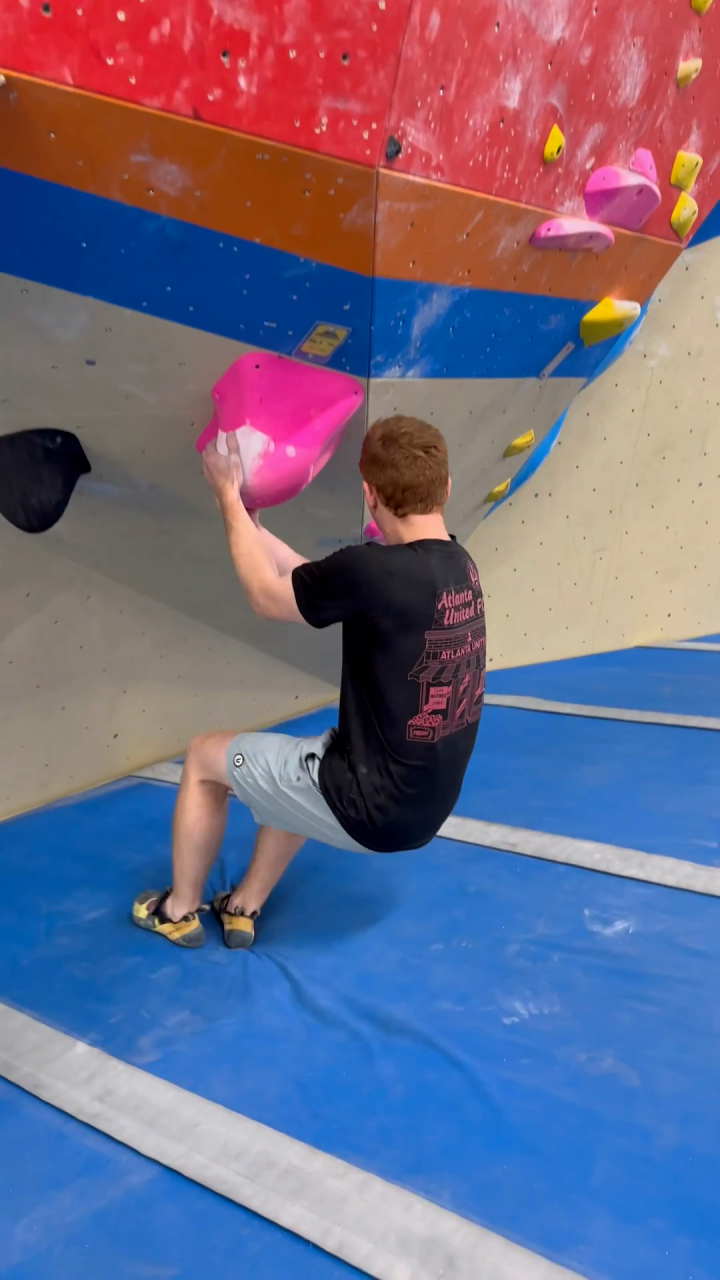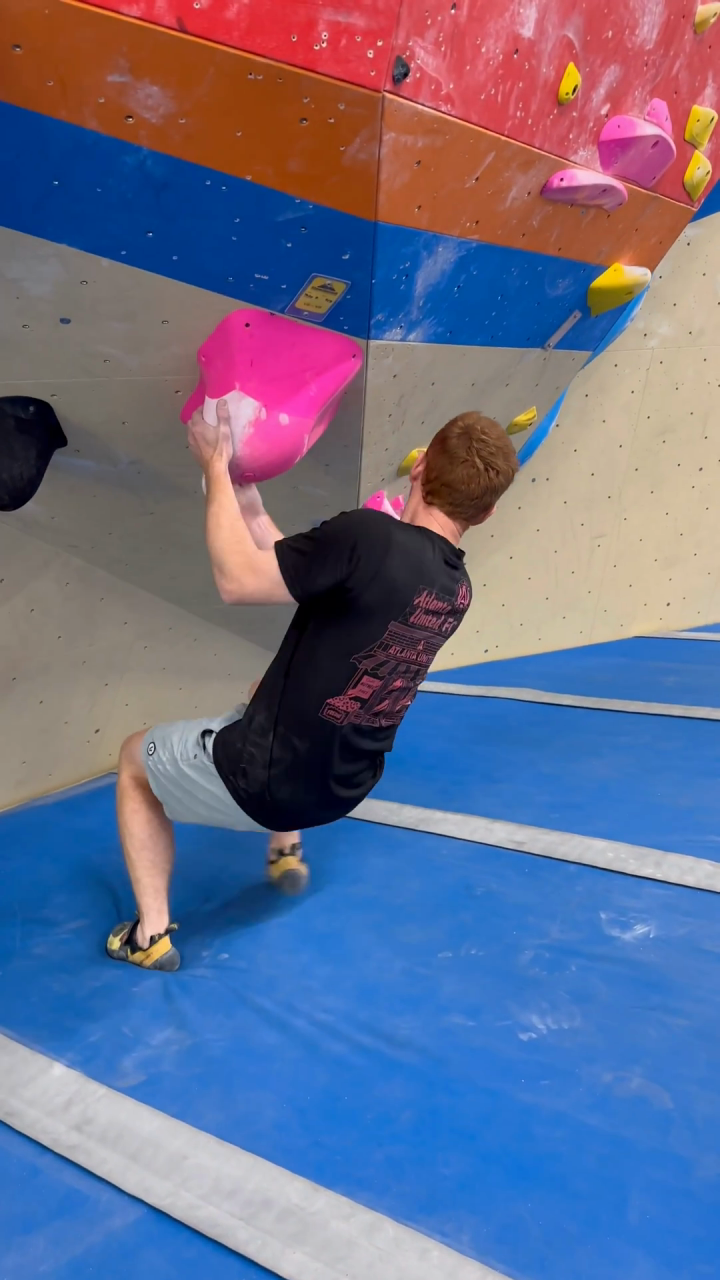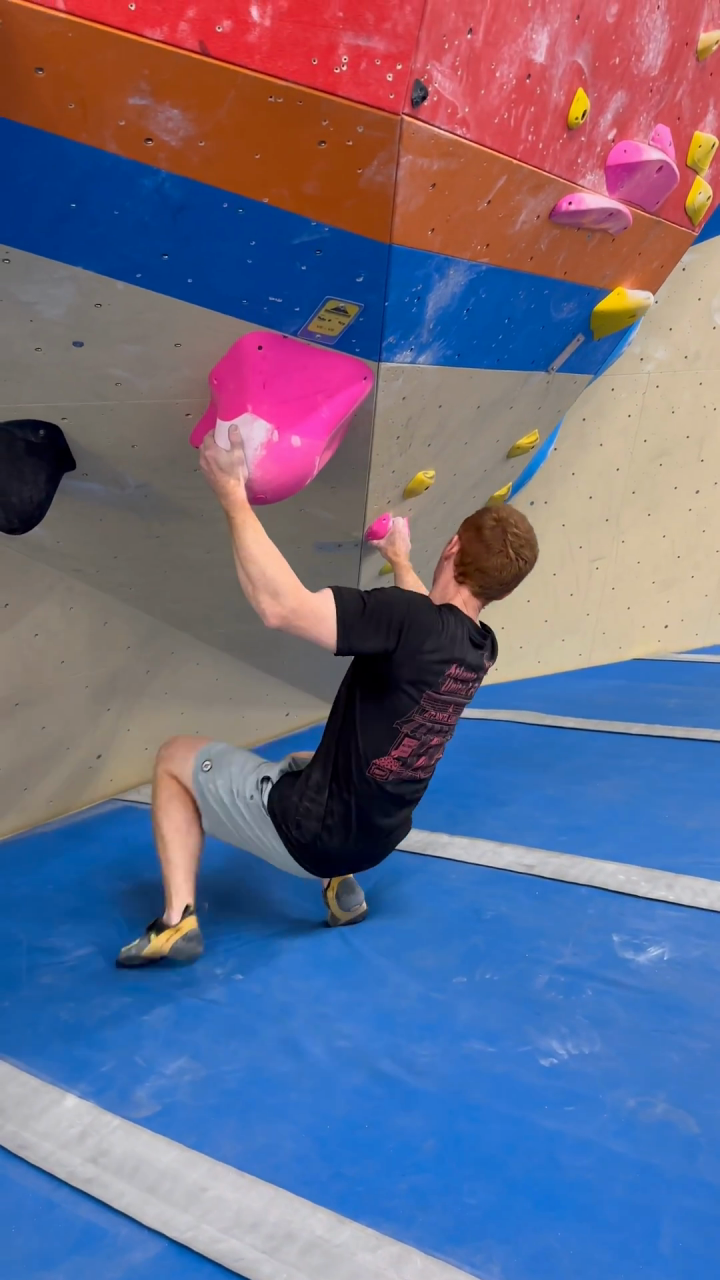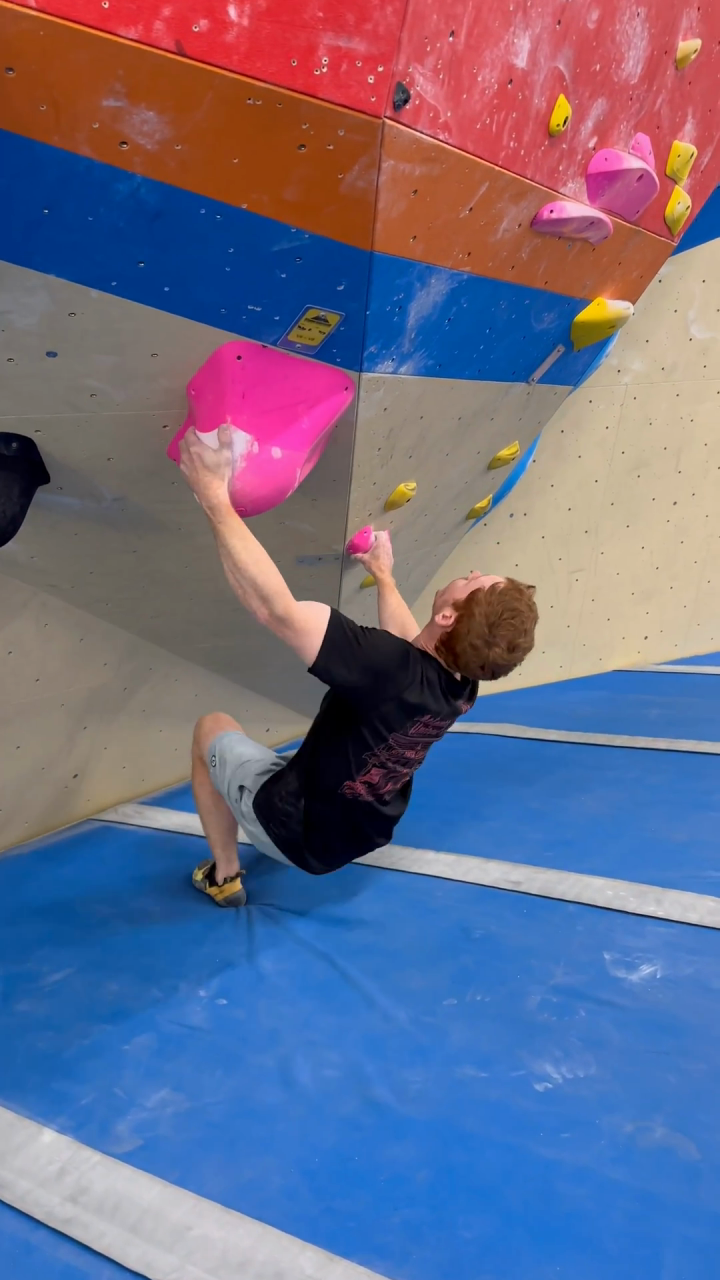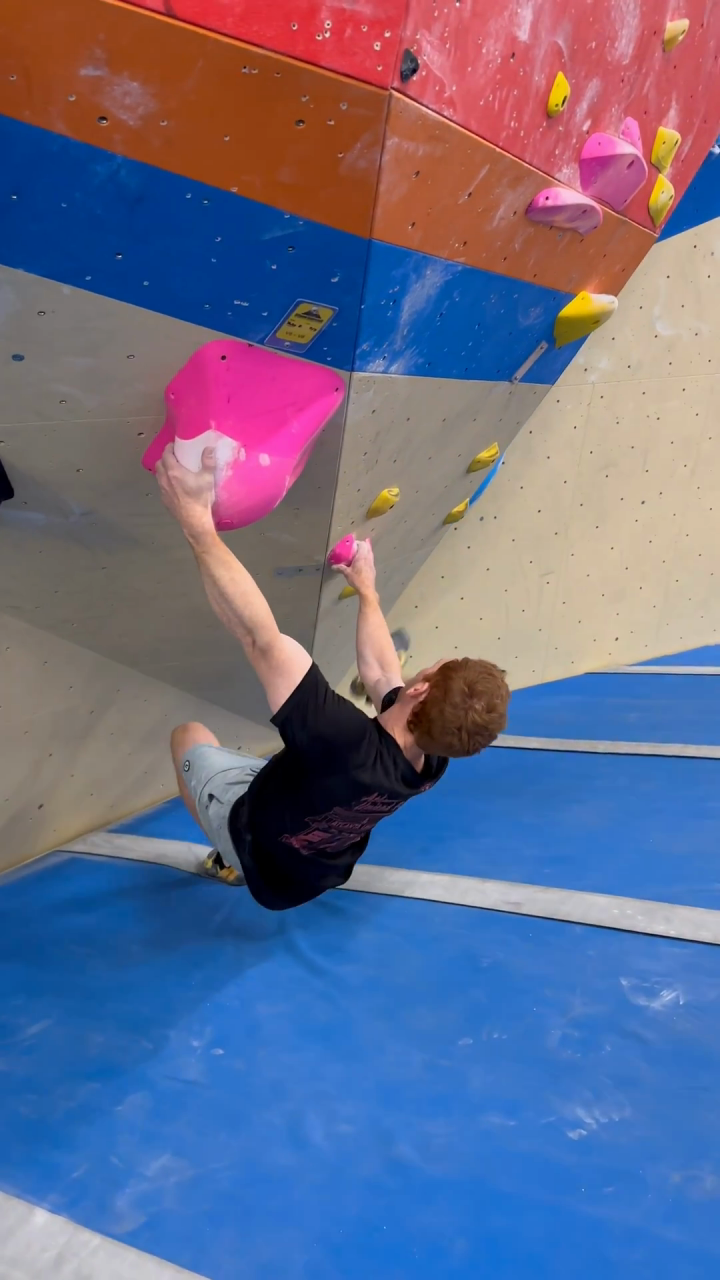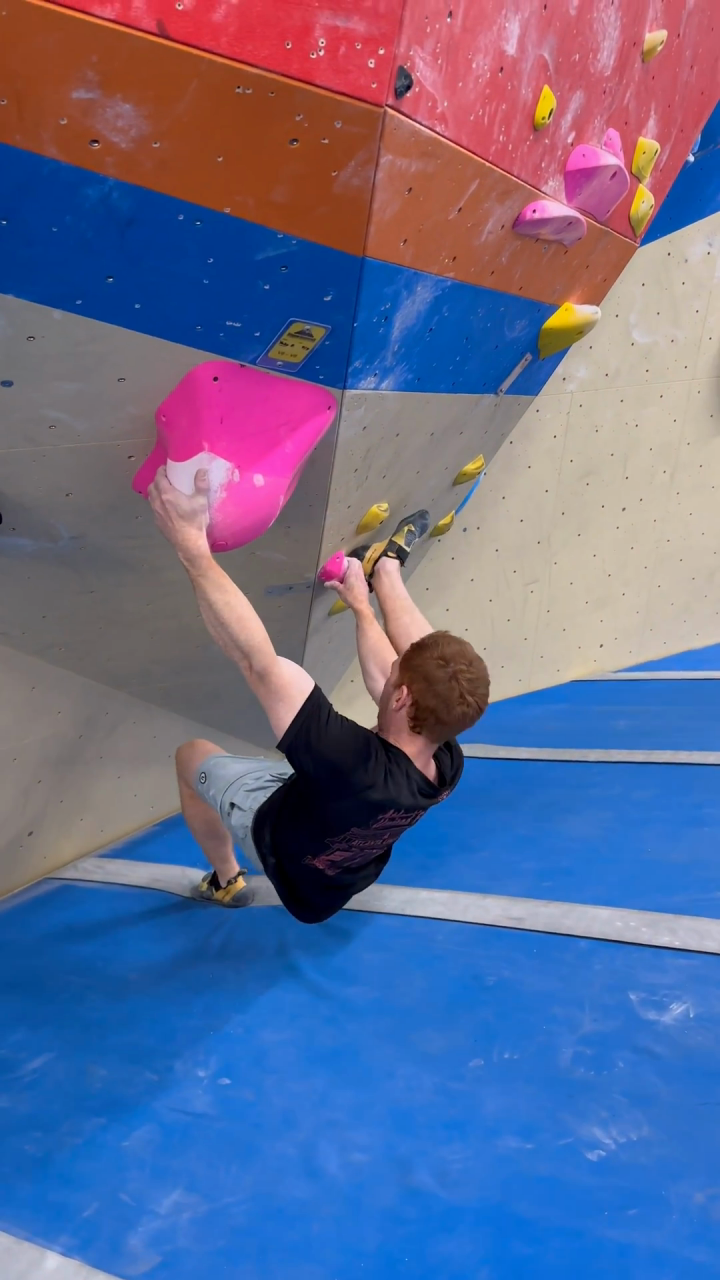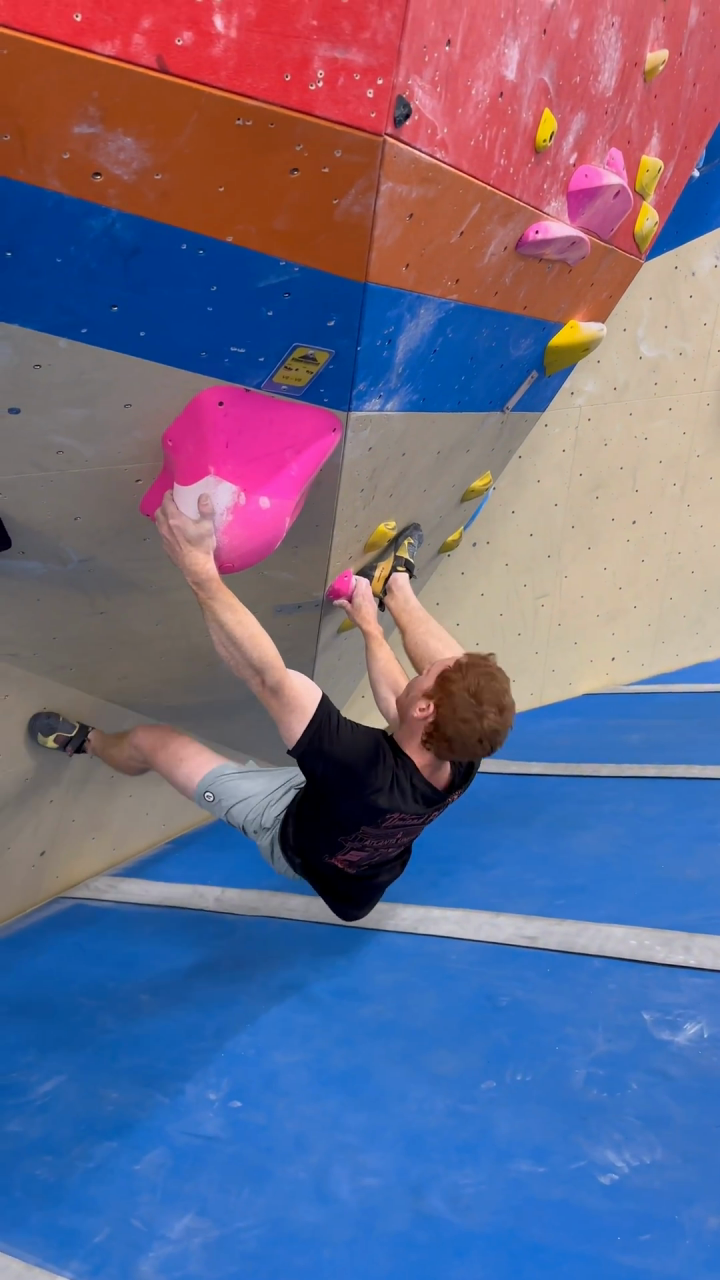
dt=0.7s
person 1, frame 1
left shoulder: (374, 570)
right shoulder: (461, 568)
left elbow: (266, 597)
left wrist: (228, 497)
right wrist: (252, 527)
left hip: (371, 808)
right hip: (423, 802)
left knee: (205, 756)
right knee: (302, 754)
left ankle: (179, 910)
right ankle: (244, 908)
person 1, frame 2
left shoulder: (367, 538)
right shoulder: (457, 587)
left elbow: (236, 580)
left wrist: (215, 468)
right wrist: (255, 519)
left hip: (267, 778)
right hip: (343, 789)
left knee: (136, 756)
left ankle: (152, 933)
right ankle: (287, 854)
person 1, frame 3
left shoulder: (405, 621)
right shoulder: (483, 650)
left elbow: (282, 609)
left wrist: (234, 495)
right wrist: (401, 564)
left hip: (311, 833)
right hip: (376, 840)
left knee: (176, 758)
right knee: (312, 758)
left ankle: (178, 920)
right ankle: (343, 886)
person 1, frame 4
left shoulder: (385, 666)
right shoulder: (462, 686)
left elbow: (276, 608)
left wrist: (215, 499)
right wrist: (383, 576)
left hip: (296, 829)
right hip: (363, 830)
left knee: (213, 728)
left ankle: (225, 876)
person 1, frame 5
left shoulder: (342, 741)
right shoulder: (434, 761)
left elbow: (261, 638)
right elbow: (381, 674)
left wrist: (197, 525)
right wrist: (366, 591)
left hip: (261, 856)
right hip: (326, 864)
left knee: (188, 736)
left ankle: (227, 862)
right ankle: (371, 699)
person 1, frame 6
left shoulder: (348, 760)
right shoulder: (447, 767)
left elbow: (259, 663)
right elbow: (385, 683)
left wrist: (192, 547)
right wrist: (360, 608)
left hip: (278, 834)
left knee: (192, 754)
right knee: (440, 661)
left ankle: (226, 881)
right ankle: (385, 569)
person 1, frame 7
left shoulder: (359, 764)
right shoulder: (462, 764)
left elbow: (269, 676)
right elbow: (400, 702)
left wrist: (199, 570)
right wrist: (369, 626)
left hip: (294, 836)
left knee: (148, 741)
right knee: (468, 671)
left ankle: (90, 741)
right ankle: (394, 584)
